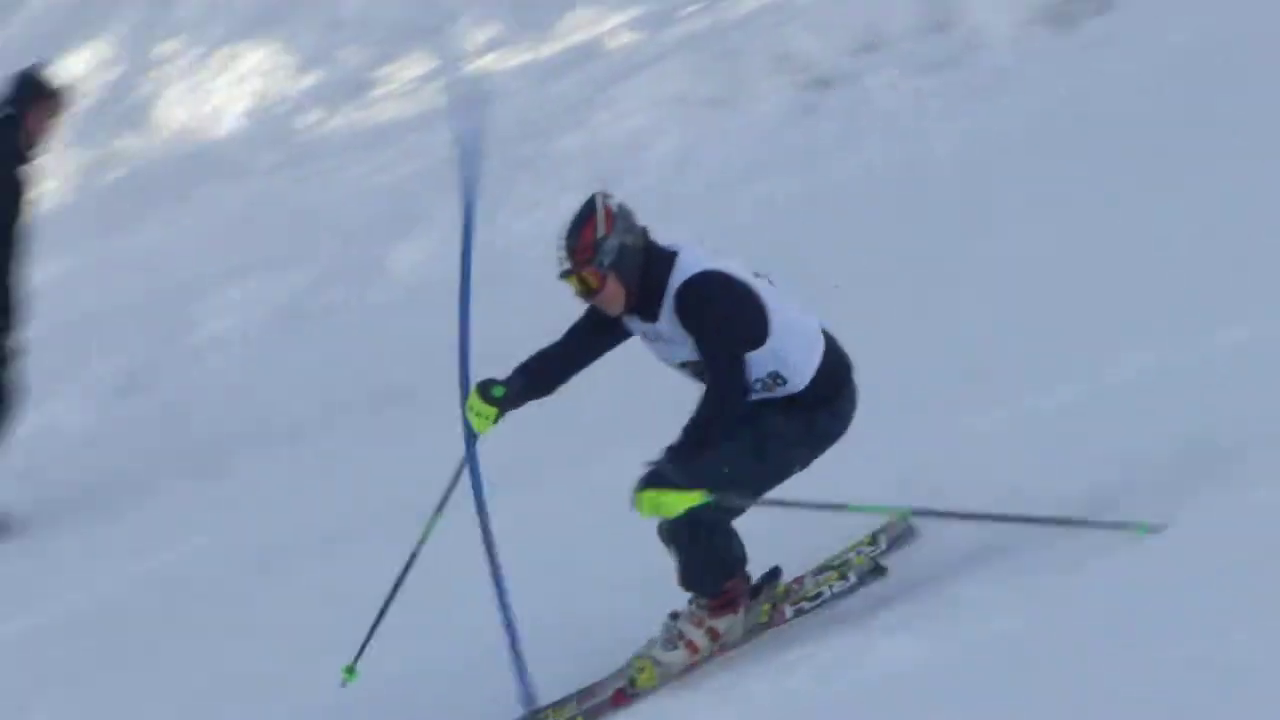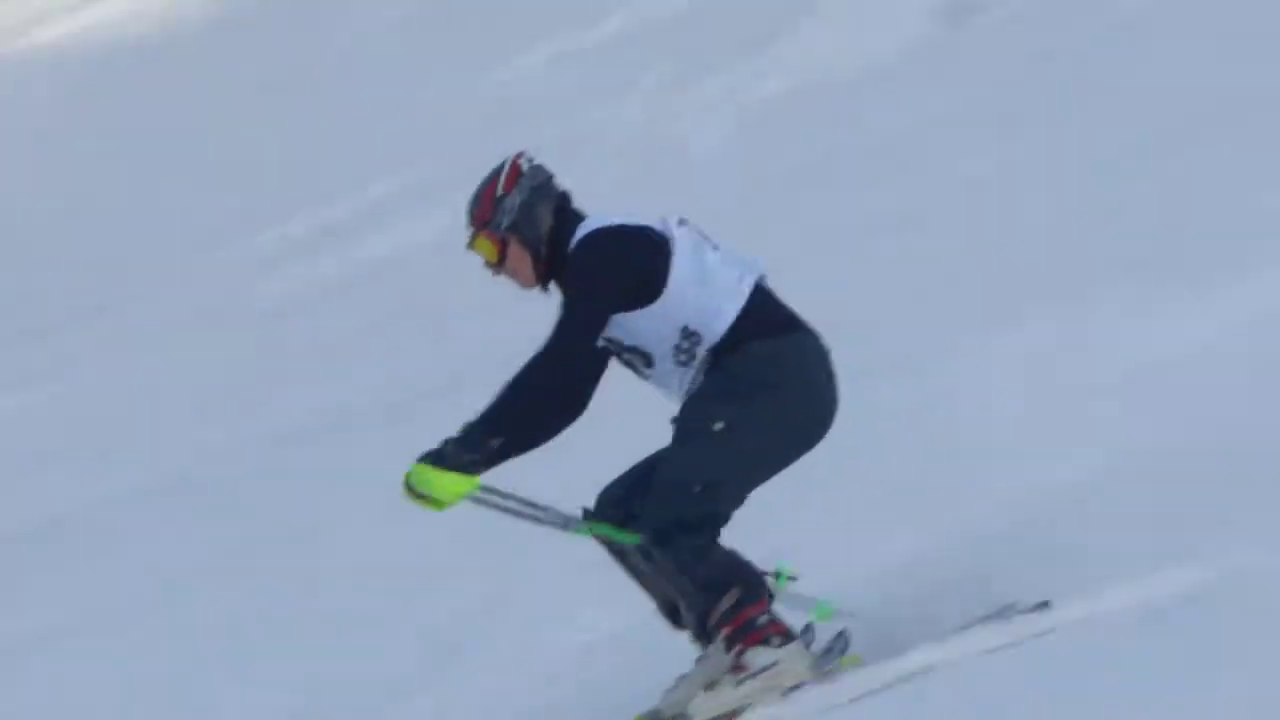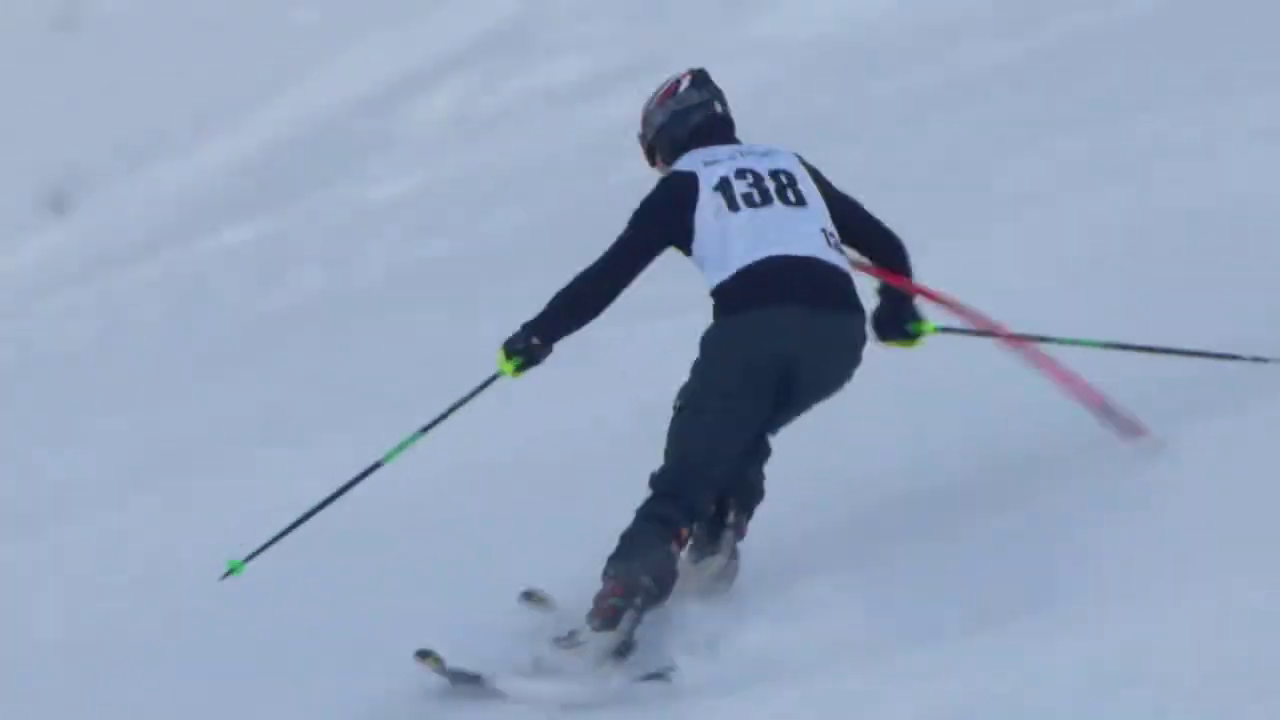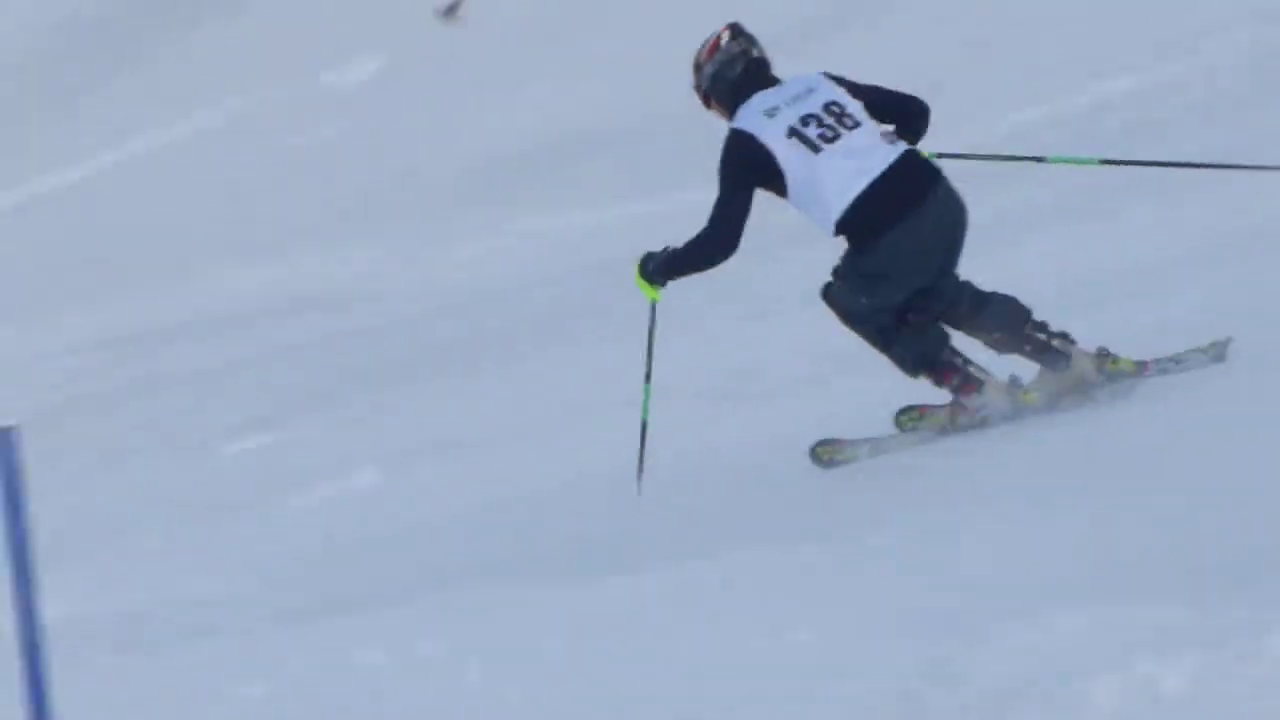
dt=0.7s
person 1, frame 1
left shoulder: (703, 292)
right shoulder: (632, 295)
left elbow: (728, 390)
right elbow: (567, 354)
left wrist: (677, 470)
right wrist: (507, 391)
left hip: (812, 405)
right hip: (754, 395)
left knee: (692, 505)
right knee: (678, 496)
left ankle: (720, 609)
right ankle: (725, 589)
person 1, frame 2
left shoulder: (601, 253)
right shoulder: (626, 264)
left elbow: (558, 368)
right elbow: (563, 401)
left wrist: (462, 451)
right wrist: (471, 454)
left hip: (770, 375)
left knee: (658, 529)
right knee: (622, 518)
left ankle: (767, 649)
right ankle: (746, 654)
person 1, frame 3
left shoulder: (684, 184)
right shoulder: (790, 164)
left elbow: (609, 274)
right elbow: (886, 246)
left wrist: (535, 335)
right wrist: (899, 310)
left hip: (750, 332)
right hip: (841, 334)
left knee: (680, 487)
right knee: (738, 439)
left ankle: (619, 608)
right ankle: (712, 557)
person 1, frame 4
left shoulder: (744, 140)
right shoulder: (821, 85)
left elbow: (719, 241)
right elbow: (913, 109)
left wrist: (661, 267)
left hip: (888, 241)
right hip: (942, 203)
left knee: (854, 303)
right knee: (935, 296)
left ankle: (977, 388)
right ankle: (1071, 359)
